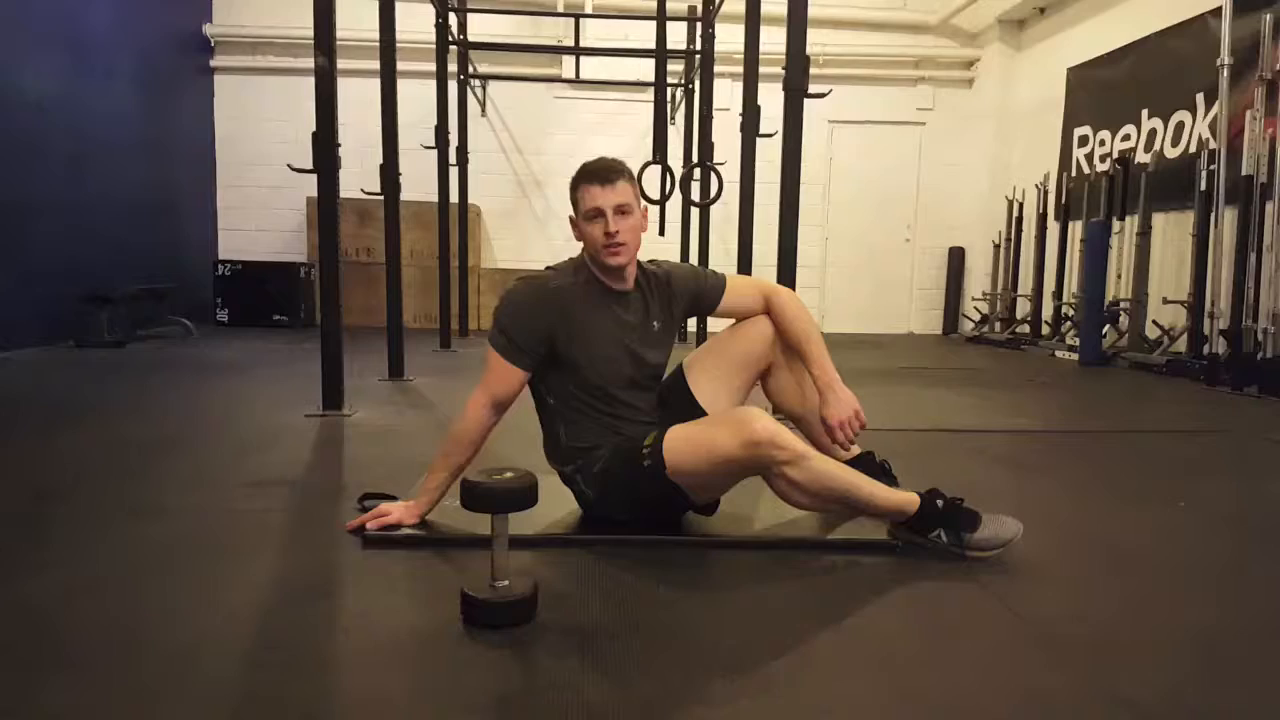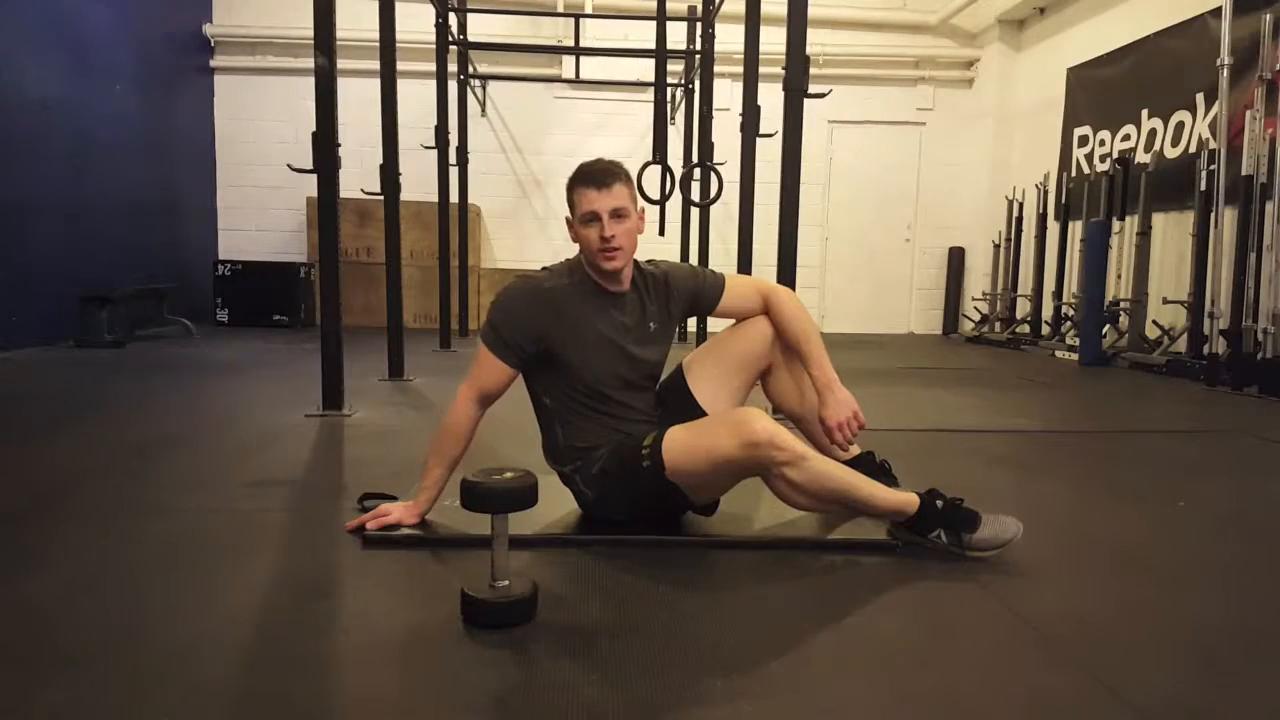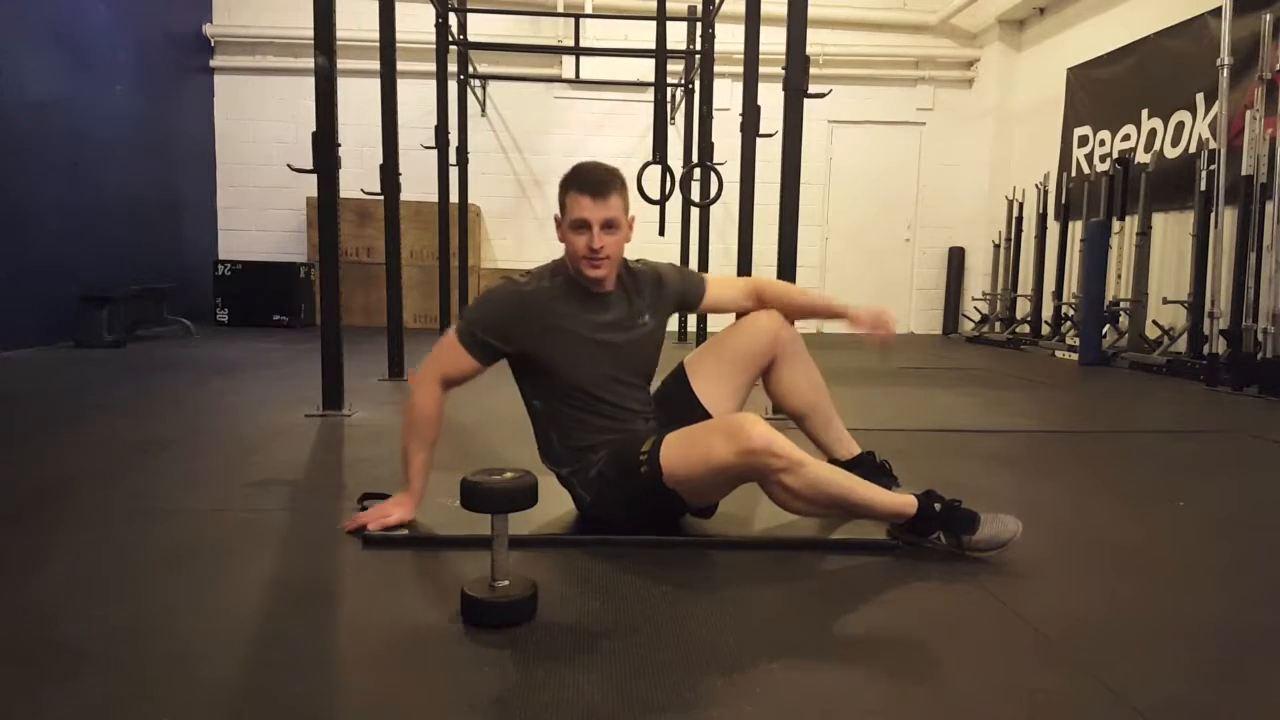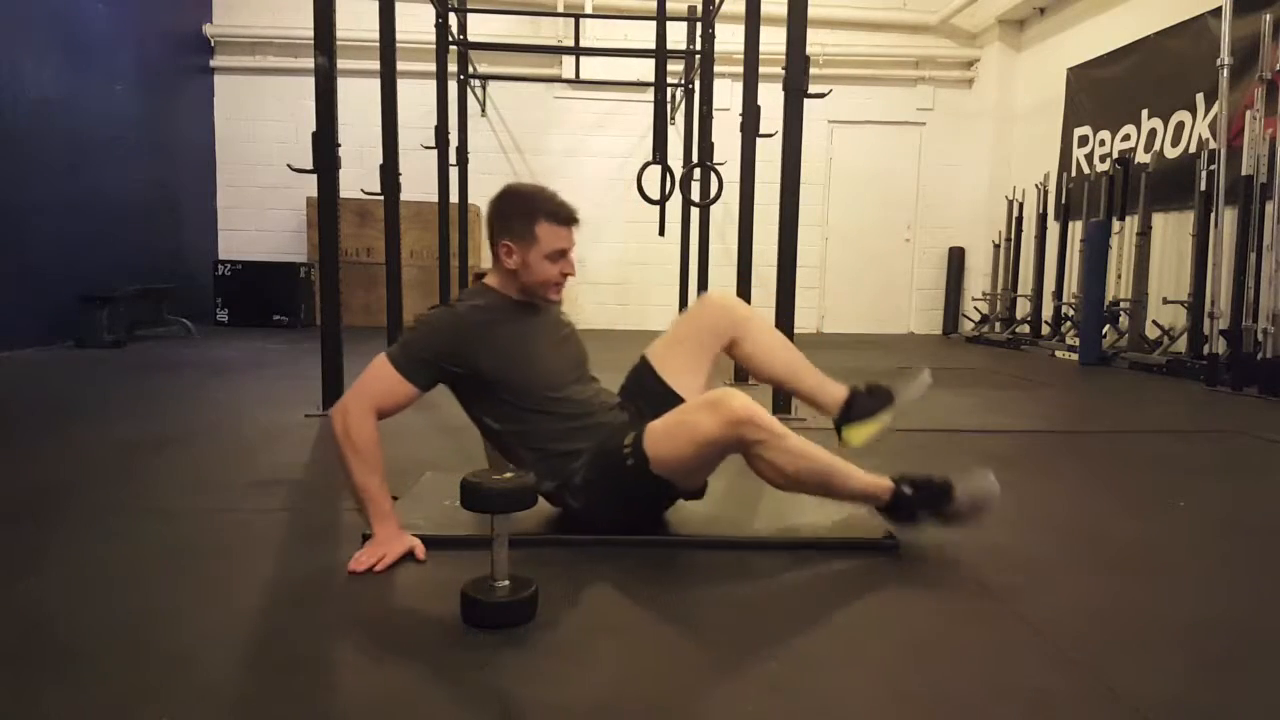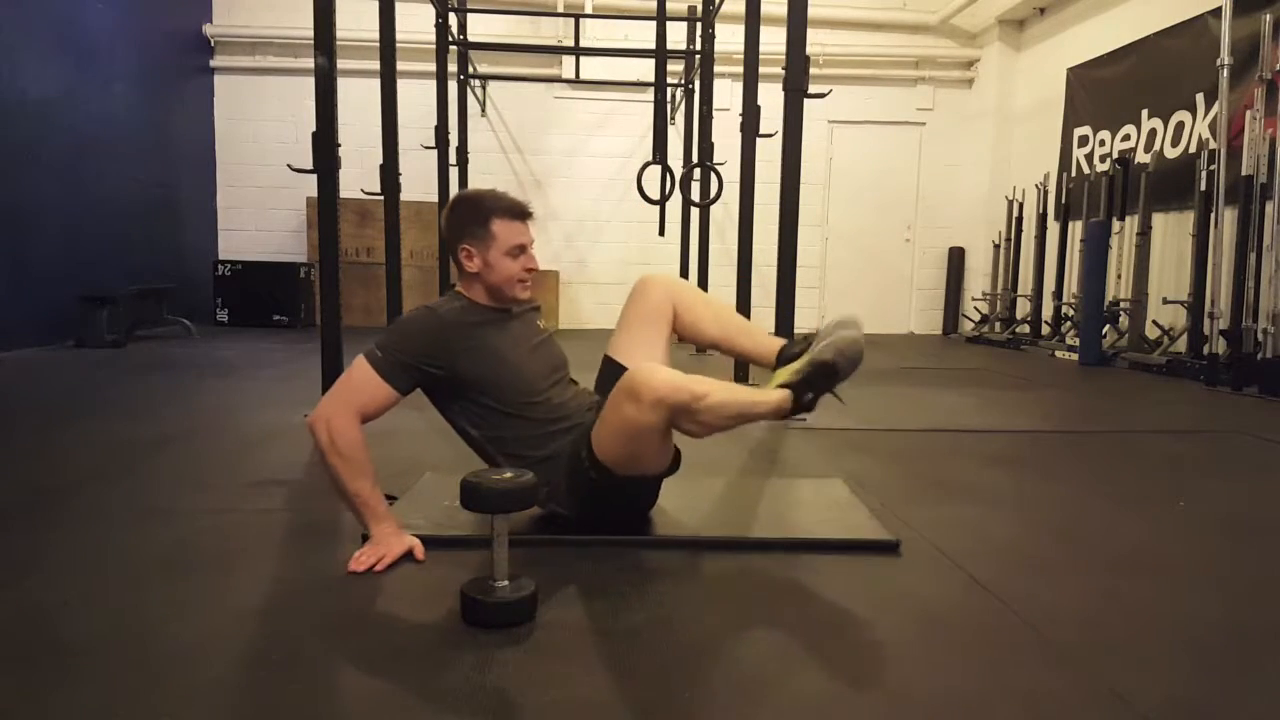
dt=0.5s
person 1, frame 1
left shoulder: (667, 283)
right shoulder: (541, 301)
left elbow: (777, 296)
right elbow: (488, 404)
left wrist: (831, 386)
right wrist: (423, 502)
left hip: (661, 438)
right hip: (612, 481)
left knee: (768, 331)
right knee: (758, 433)
left ankle: (860, 466)
right ankle: (922, 517)
person 1, frame 2
left shoulder: (667, 283)
right shoulder: (534, 302)
left elbow: (776, 297)
right elbow: (473, 399)
left wrist: (831, 388)
right wrist: (420, 504)
left hip: (658, 436)
right hip: (610, 481)
left knee: (767, 334)
right knee: (755, 433)
left ankle: (861, 470)
right ankle: (921, 516)
person 1, frame 3
left shoulder: (650, 282)
right shoulder: (522, 306)
left elbow: (747, 291)
right elbow: (430, 379)
left wrist: (843, 309)
right wrist: (409, 494)
left hip: (659, 432)
right hip: (611, 485)
left knee: (770, 329)
right knee: (751, 439)
left ankle: (863, 471)
right ankle: (920, 518)
person 1, frame 4
left shoulder: (540, 293)
right shoulder: (458, 327)
right elbow: (352, 411)
right wrist: (385, 527)
left hip: (624, 424)
right hip: (600, 484)
left knee: (720, 310)
right knee: (734, 414)
left ankle: (851, 409)
right ankle: (897, 497)
person 1, frame 5
left shoulder: (519, 305)
right shoulder: (434, 331)
right elbow: (331, 417)
right wrist: (383, 527)
left hip: (603, 431)
right hip: (584, 485)
left knee: (658, 290)
right knee: (651, 383)
left ankle: (791, 360)
right ankle: (792, 398)
